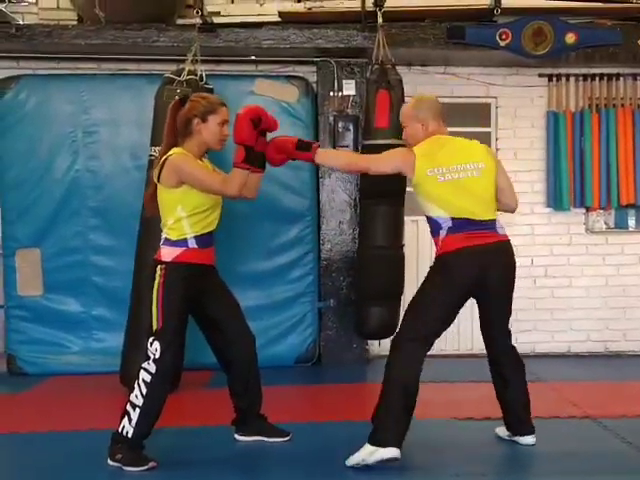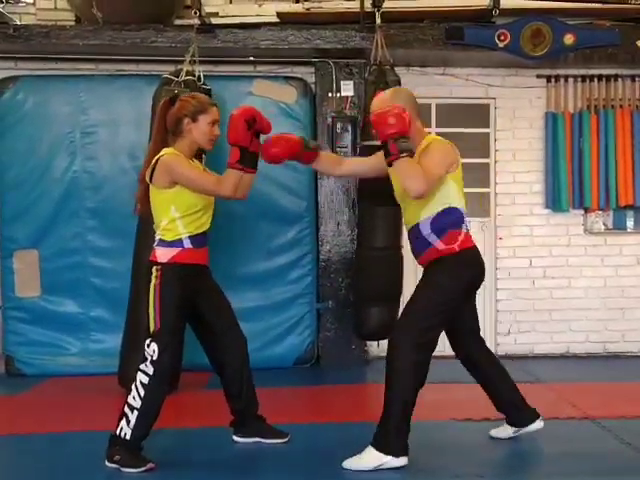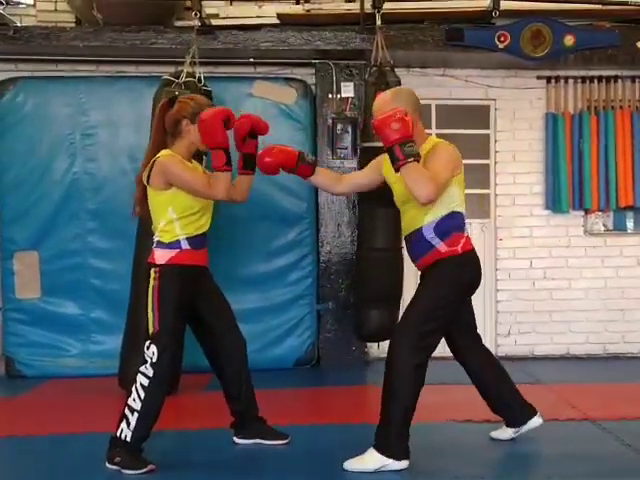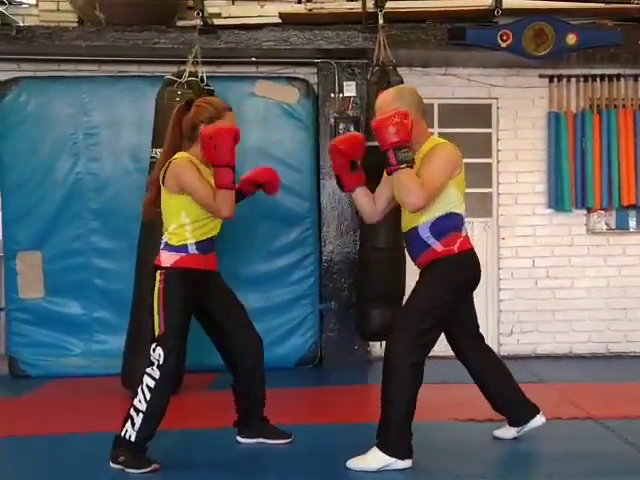
dt=0.3s
person 1, frame 1
left shoulder: (413, 156)
right shoulder: (483, 152)
left elbow: (353, 162)
right elbow: (509, 204)
left wrist: (300, 150)
left hip: (457, 261)
right hip: (498, 256)
left knee: (410, 343)
right knee: (499, 341)
left ankle: (385, 439)
right ankle: (520, 426)
person 1, frame 2
left shoulder: (439, 148)
right shoulder: (396, 155)
left elbow: (416, 187)
right elbow: (340, 166)
left wrist: (398, 143)
right wrist: (300, 149)
left hip: (455, 263)
right hip: (450, 266)
left knee: (405, 344)
right knee: (469, 344)
left ankle: (389, 447)
right ankle: (522, 417)
person 1, frame 3
left shoulder: (442, 152)
right shoulder: (389, 162)
left elbow: (426, 193)
right elbow: (340, 184)
left wrist: (401, 149)
right wrist: (298, 163)
left hip: (454, 266)
right hip: (443, 269)
left knee: (406, 347)
right knee: (467, 345)
left ankle: (390, 450)
right ankle: (521, 414)
person 1, frame 4
left shoulder: (442, 153)
right shoulder: (404, 157)
left elbow: (415, 200)
right elbow: (372, 213)
left wrist: (396, 154)
right wrist: (348, 172)
left hip: (451, 265)
right hip: (446, 266)
left knee: (402, 346)
right knee: (468, 344)
left ankle: (393, 449)
right ankle: (523, 415)
person 2, frame 1
left shoulder: (202, 164)
right shoulder: (177, 161)
left elbow: (248, 190)
right elbow: (232, 188)
left wrist: (258, 145)
right wrist: (245, 145)
left hip: (204, 269)
right hip: (176, 270)
left knee: (241, 341)
right knee: (164, 358)
left ankle: (249, 421)
right ankle: (124, 444)
person 2, frame 2
left shoulder: (193, 164)
right shoulder: (169, 162)
left elbow: (240, 191)
right elbow: (226, 189)
left wrist: (251, 145)
right wrist: (239, 143)
left hip: (197, 270)
right hip: (171, 271)
left knee: (232, 344)
right knee: (161, 358)
left ankle: (247, 422)
right ankle: (122, 446)
person 2, frame 3
left shoulder: (192, 166)
right shoulder: (165, 163)
left elbow: (239, 194)
right elbow: (218, 192)
left wrist: (247, 147)
right wrist: (220, 147)
left hip: (197, 270)
right hip: (170, 271)
left knee: (231, 345)
right knee: (161, 360)
left ankle: (247, 424)
right ankle: (122, 447)
person 2, frame 4
left shoulder: (207, 164)
right shoulder: (181, 165)
left elbow: (226, 199)
right elbow: (223, 210)
left wrist: (249, 185)
right wrist: (225, 163)
left hip: (207, 272)
right hip: (179, 273)
left knee: (248, 343)
right knee: (167, 361)
left ankle: (251, 423)
right ankle: (126, 447)
